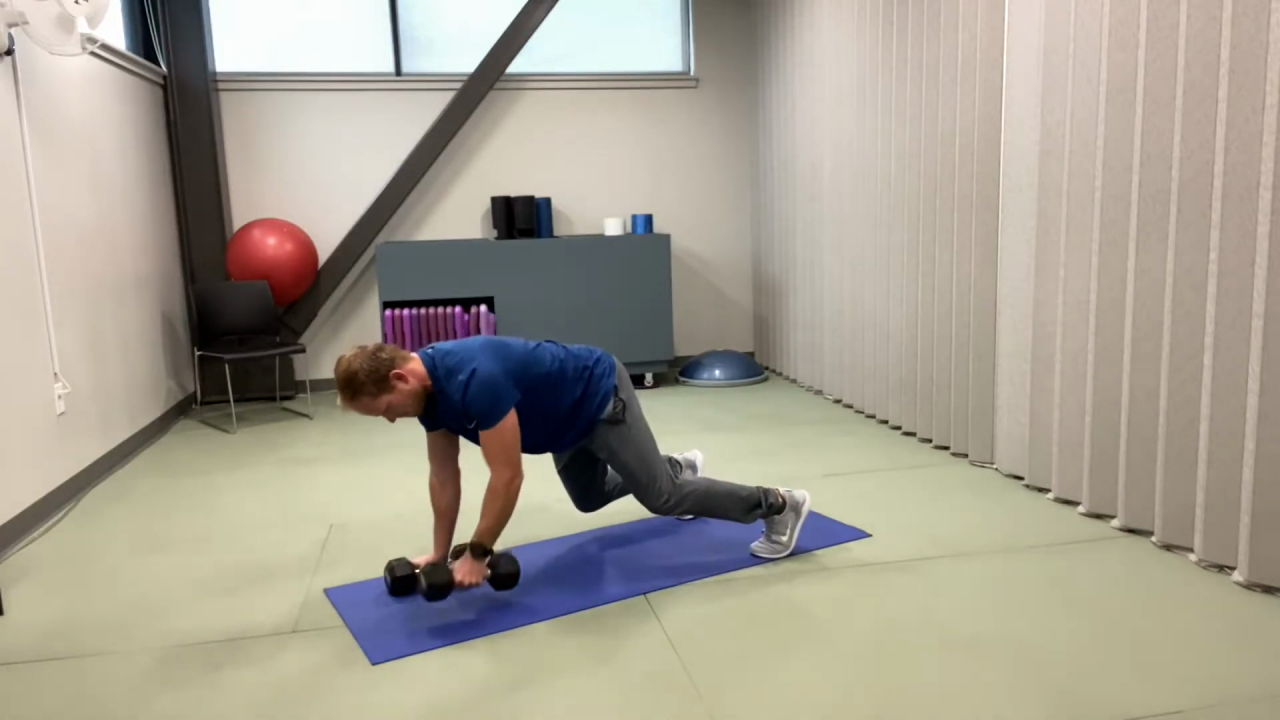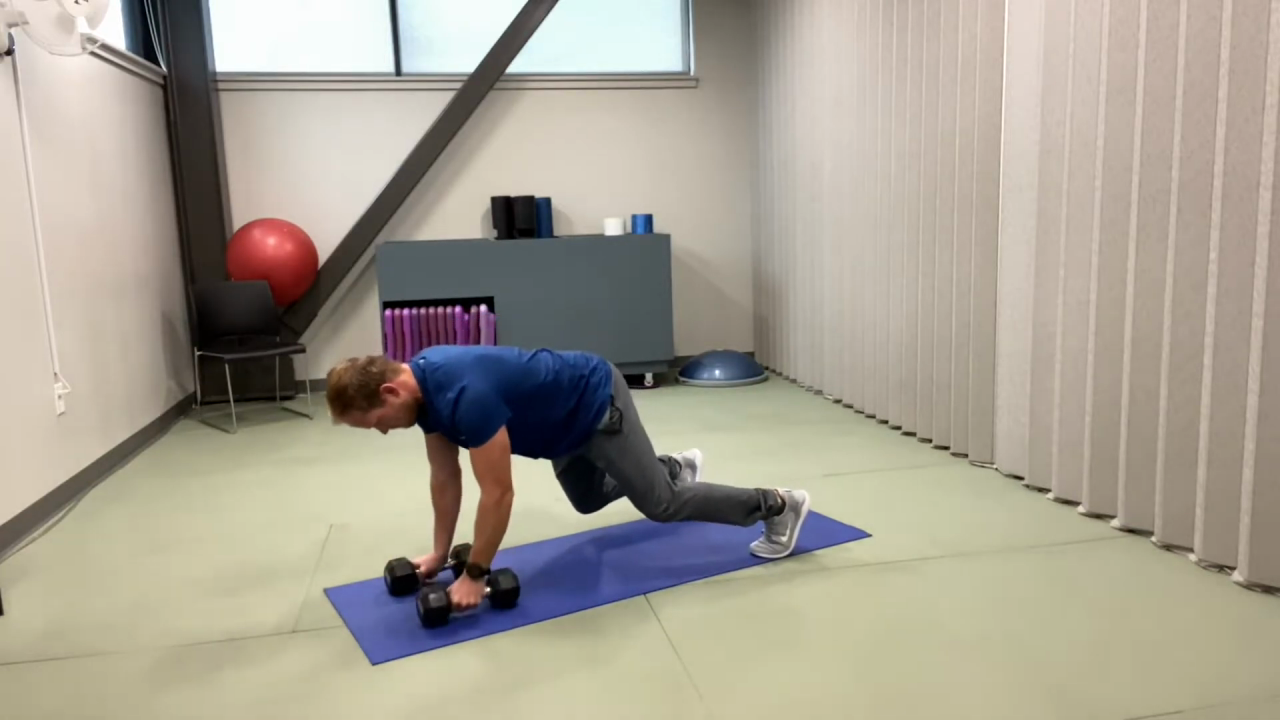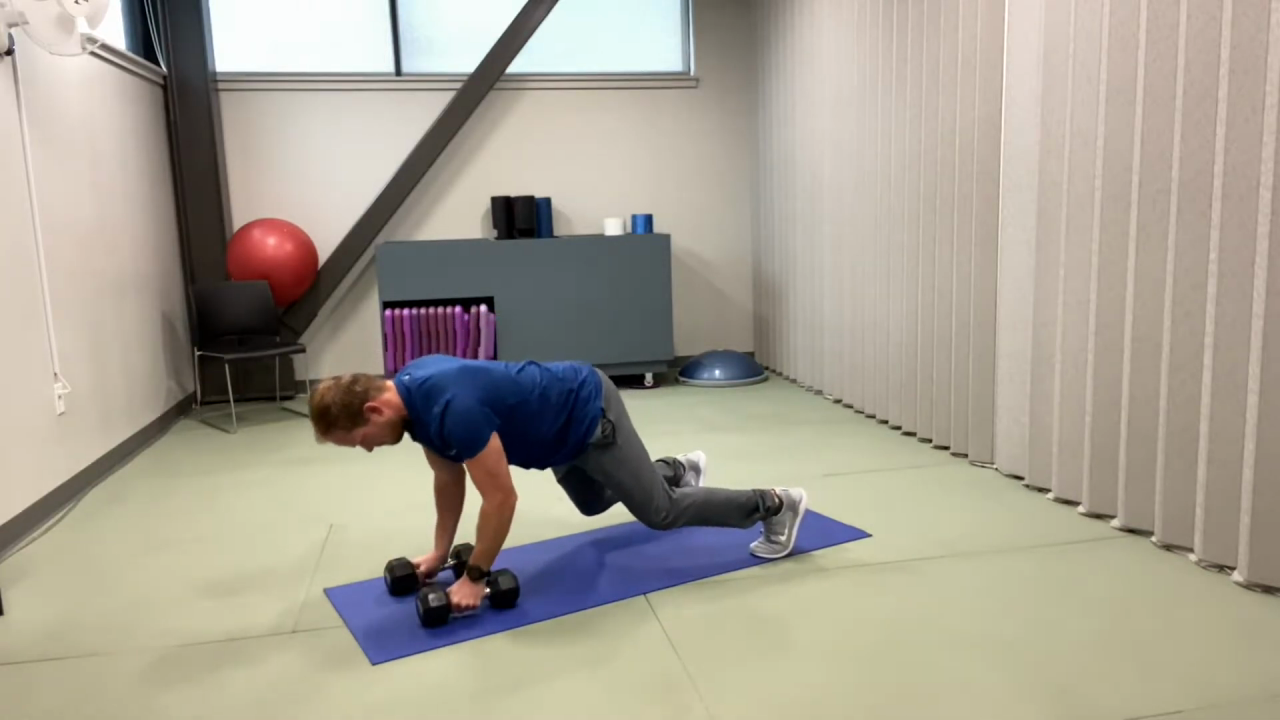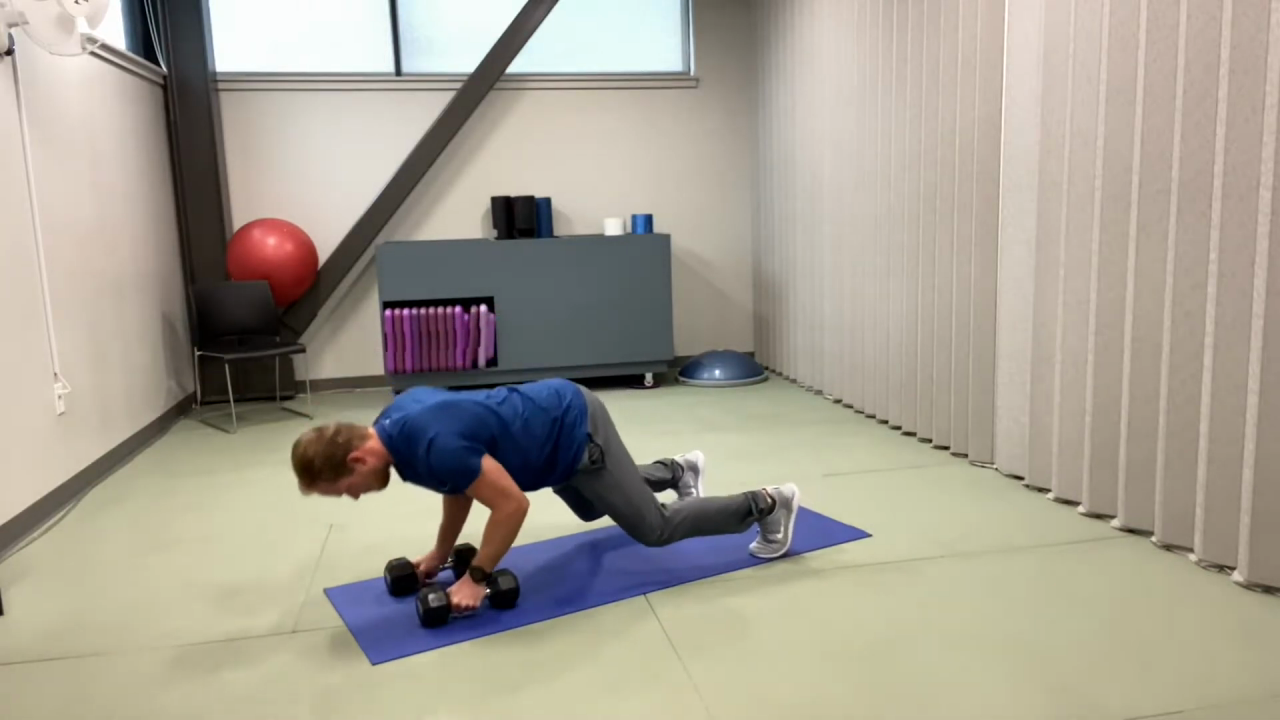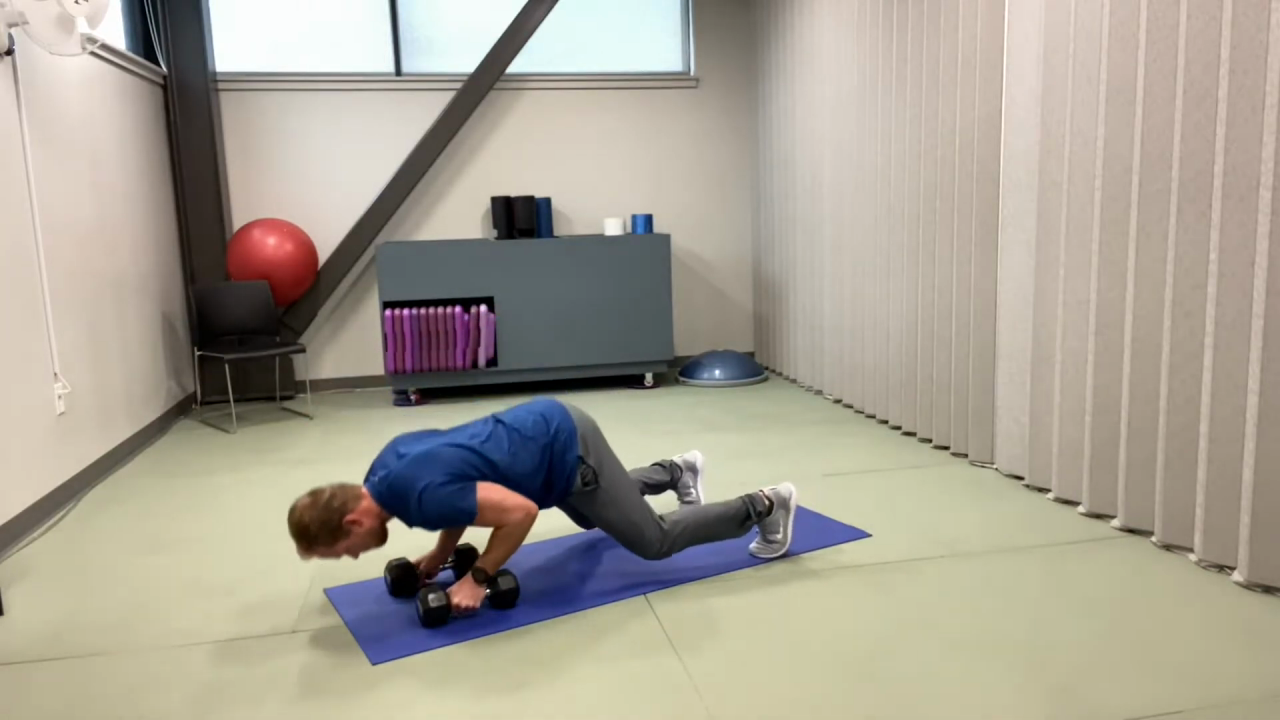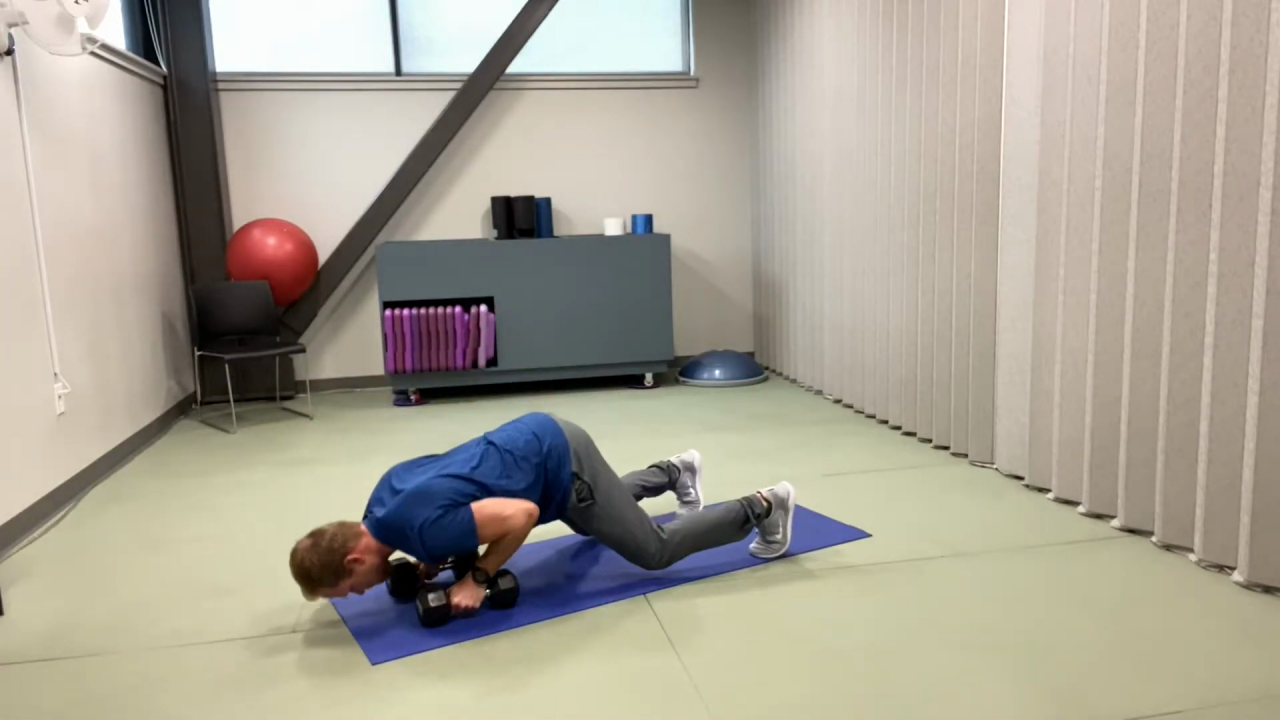
dt=0.2s
person 1, frame 1
left shoulder: (475, 378)
right shoulder: (428, 388)
left elbow: (507, 476)
right elbow: (444, 474)
left wrist: (476, 555)
right wrist: (439, 554)
left hip: (598, 395)
right hip: (568, 412)
left knee: (660, 495)
right knee: (590, 498)
left ankle: (778, 504)
right ankle: (679, 466)
person 1, frame 2
left shoulder: (466, 393)
right shoulder: (422, 385)
left elbow: (497, 493)
right elbow: (444, 475)
left wrist: (474, 575)
right wrist: (439, 553)
left hip: (595, 401)
right hip: (566, 415)
left knee: (659, 503)
right knee: (589, 499)
left ankle: (777, 505)
right ankle: (676, 465)
person 1, frame 3
left shoulder: (452, 406)
right shoulder: (410, 393)
left elbow: (500, 498)
right elbow: (448, 477)
left wrist: (474, 577)
right wrist: (440, 552)
left hip: (588, 411)
right hip: (563, 417)
left knee: (659, 510)
right knee: (593, 502)
left ankle: (775, 504)
right ankle: (678, 469)
person 1, frame 4
left shoulder: (432, 445)
right shoulder: (395, 426)
left elbow: (511, 506)
right elbow: (458, 482)
left wrist: (476, 579)
right wrist: (439, 554)
left hip: (576, 430)
right hip: (555, 420)
left knee: (654, 527)
right knee: (593, 509)
left ankle: (767, 504)
right ankle: (677, 470)
person 1, frame 5
left shoulder: (423, 495)
right shoulder: (387, 470)
left elbow: (520, 513)
left wrist: (477, 579)
right wrist: (440, 556)
left hip: (568, 449)
right hip: (548, 427)
left knee: (654, 539)
right knee: (593, 515)
left ankle: (765, 506)
right ankle: (677, 470)
person 1, frame 6
left shoulder: (421, 527)
right shoulder: (387, 500)
left elbow: (522, 515)
left wrist: (478, 579)
right wrist: (435, 562)
left hip: (561, 463)
right hip: (542, 438)
left knee: (654, 549)
right knee: (595, 519)
left ankle: (763, 506)
right ankle: (676, 471)
